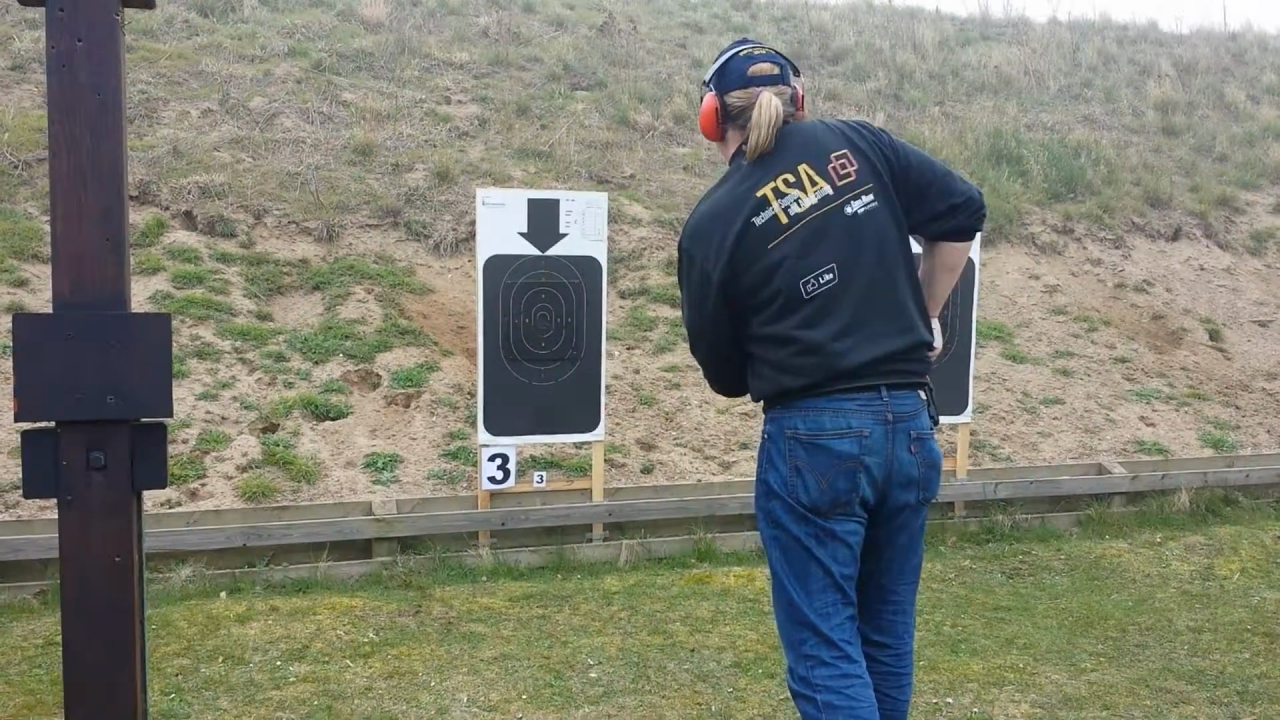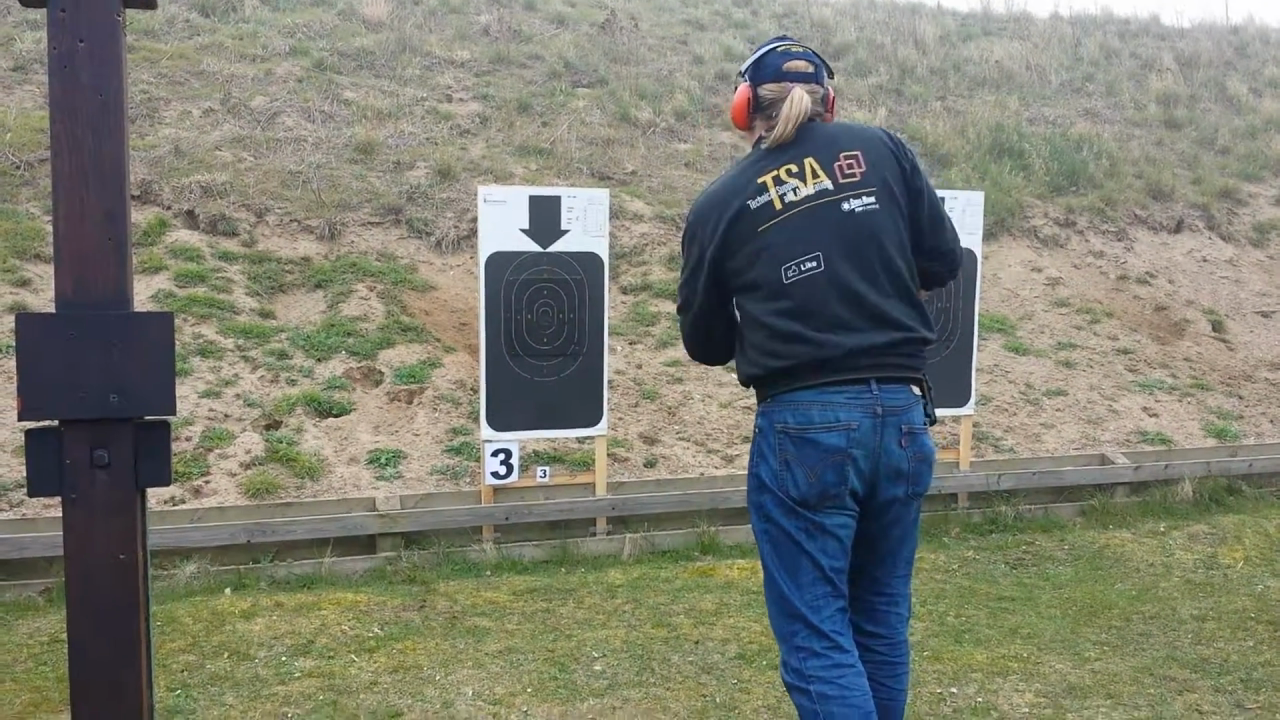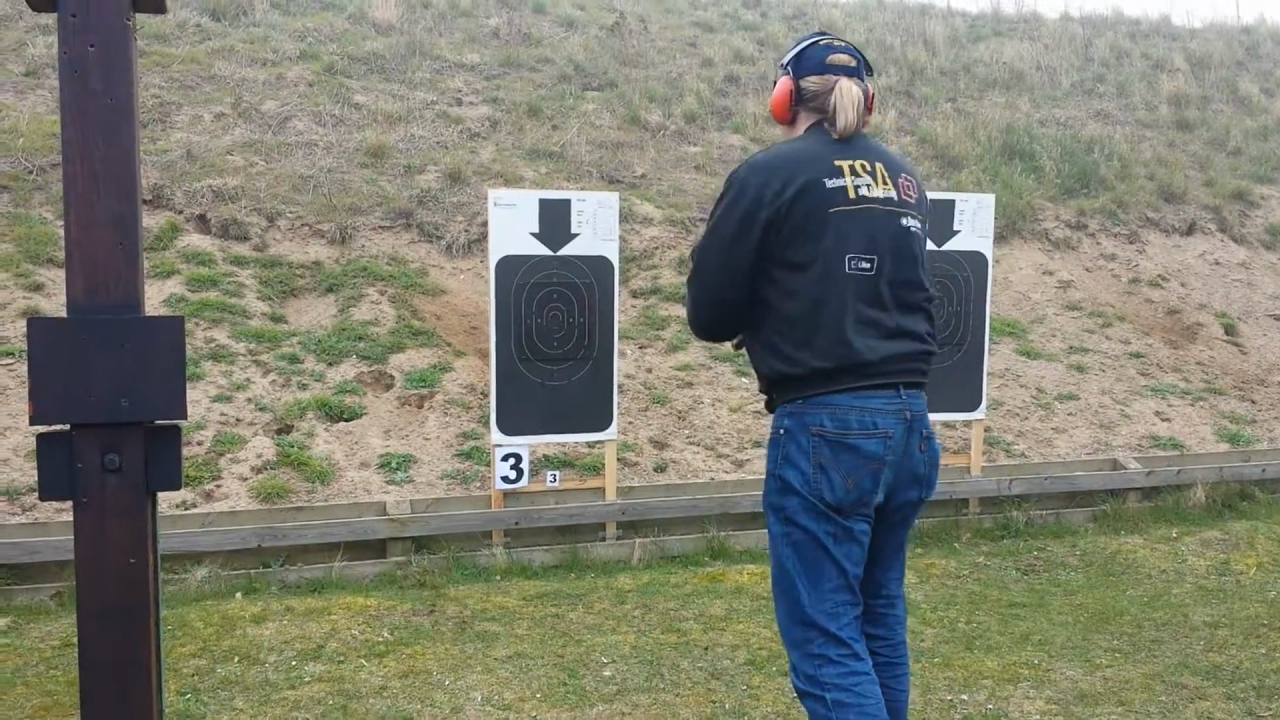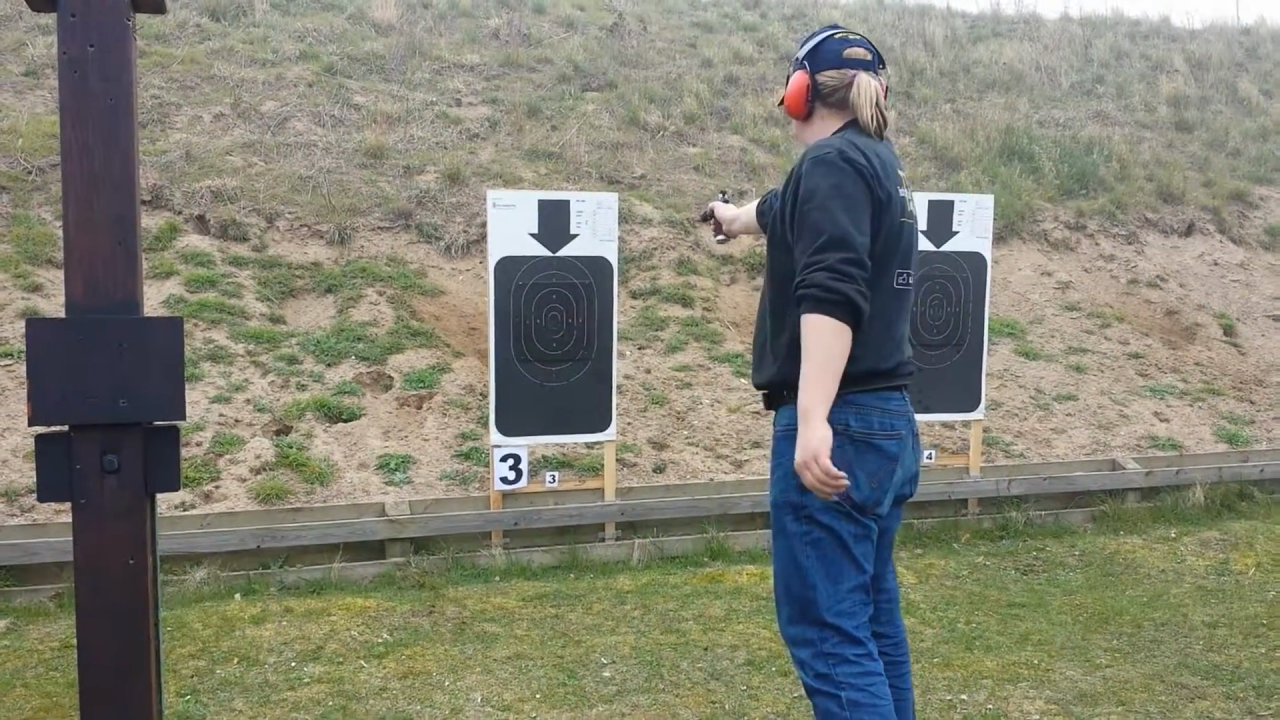
dt=0.5s
person 1, frame 1
left shoulder: (711, 224)
right shoulder: (856, 144)
left elbow: (725, 373)
right elbow: (961, 212)
right wrist: (924, 316)
left hip: (813, 437)
right hip: (907, 425)
left knee: (823, 643)
right knee: (886, 628)
person 1, frame 2
left shoulder: (719, 206)
right shoulder: (879, 149)
left elbow: (706, 342)
right elbow: (941, 262)
left hip: (803, 427)
right hip: (900, 418)
left knee: (816, 633)
right knee: (880, 618)
person 1, frame 3
left shoulder: (767, 173)
right shoulder: (902, 178)
left elbow: (709, 309)
left hip: (824, 427)
right hip: (907, 424)
left knee: (822, 633)
right knee: (876, 616)
person 1, frame 4
left shoulder: (833, 164)
right shoulder: (876, 164)
left elbow: (832, 292)
right elbow: (790, 210)
left wrist: (812, 419)
right wrist: (737, 215)
left hip: (840, 428)
right hip: (888, 424)
left knee: (829, 630)
right knee: (872, 616)
